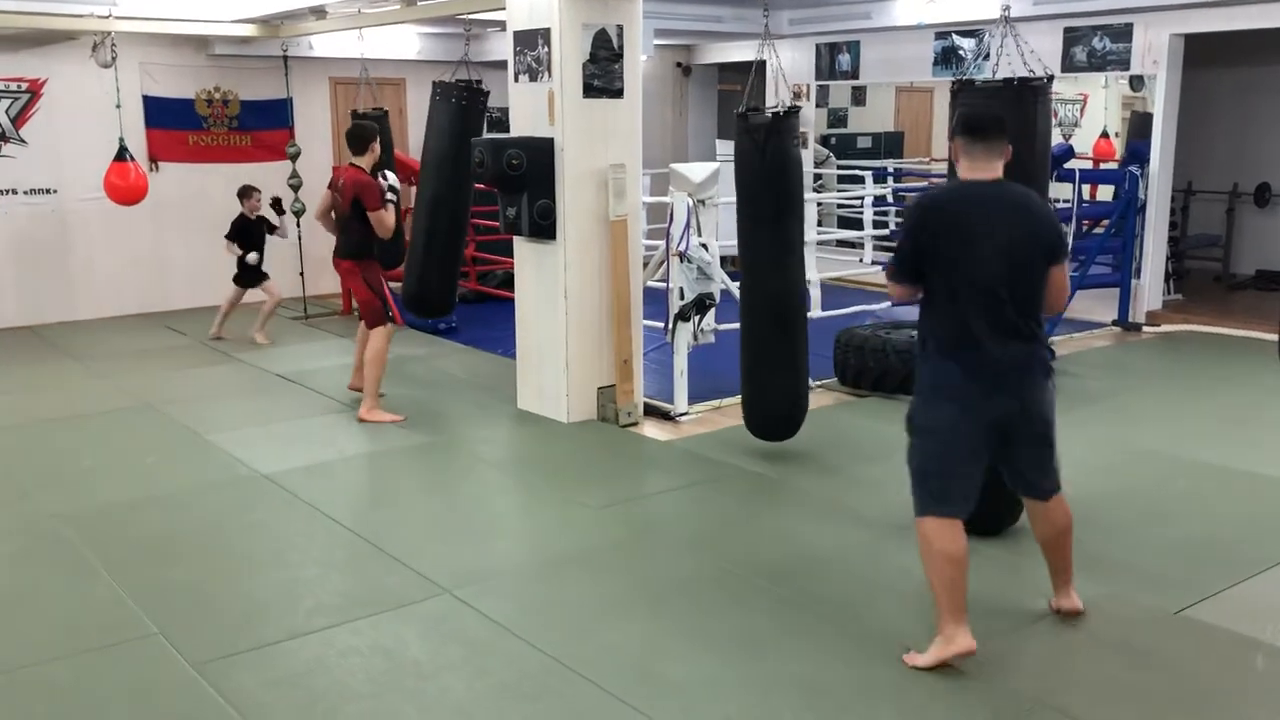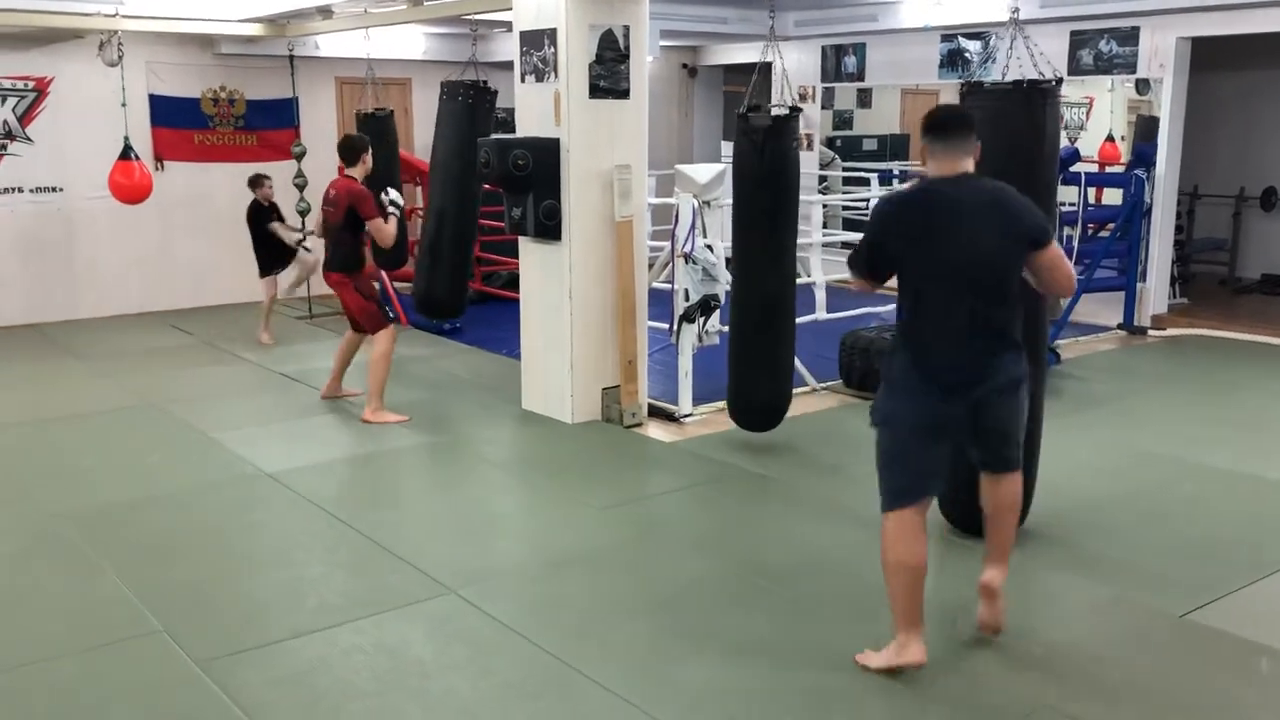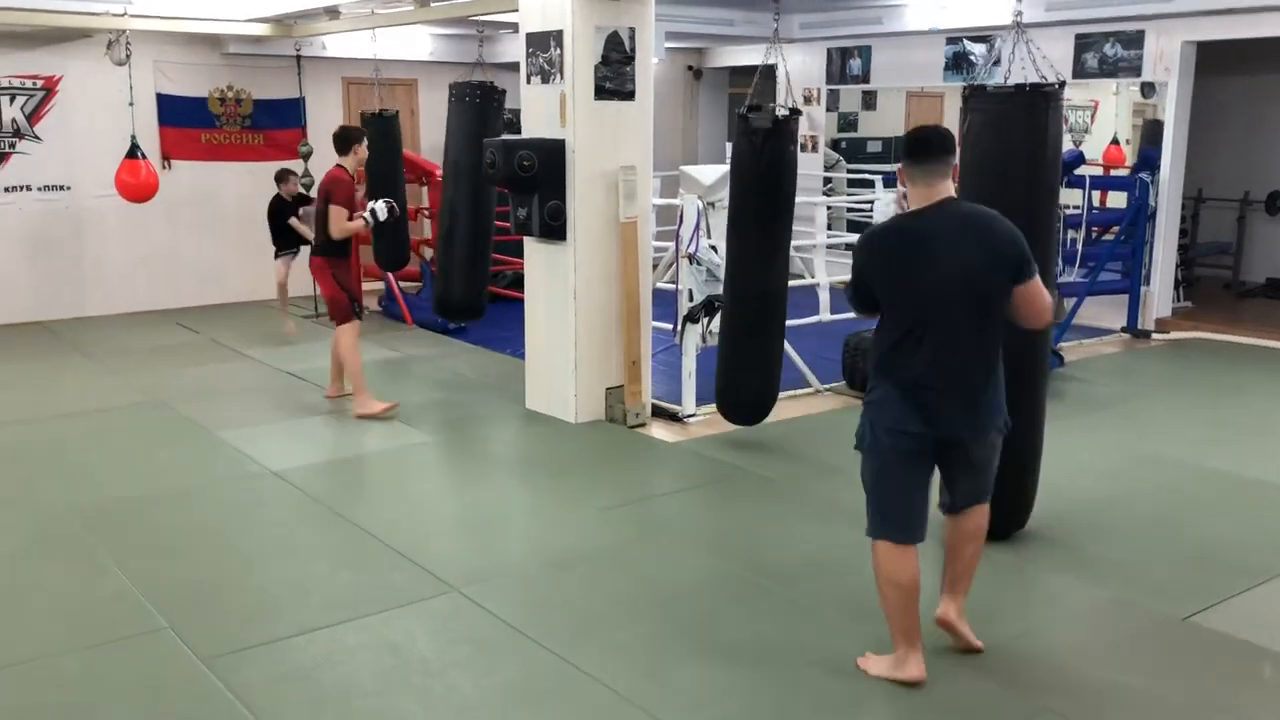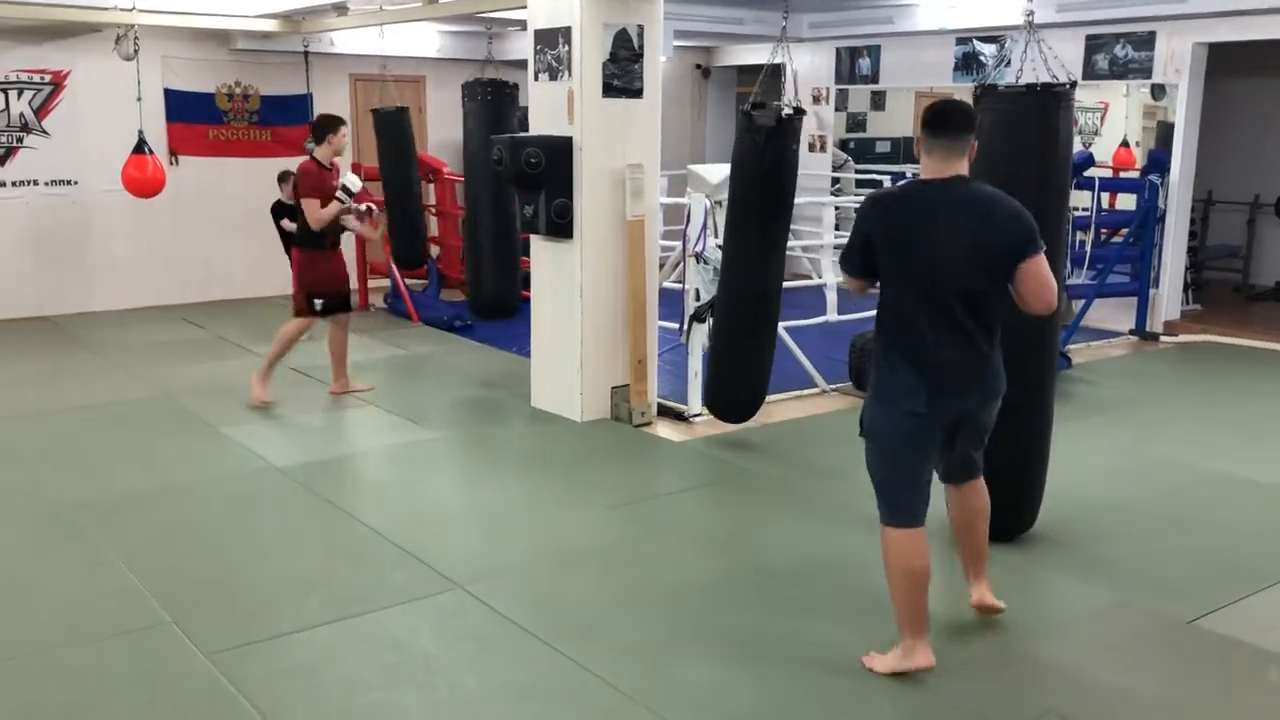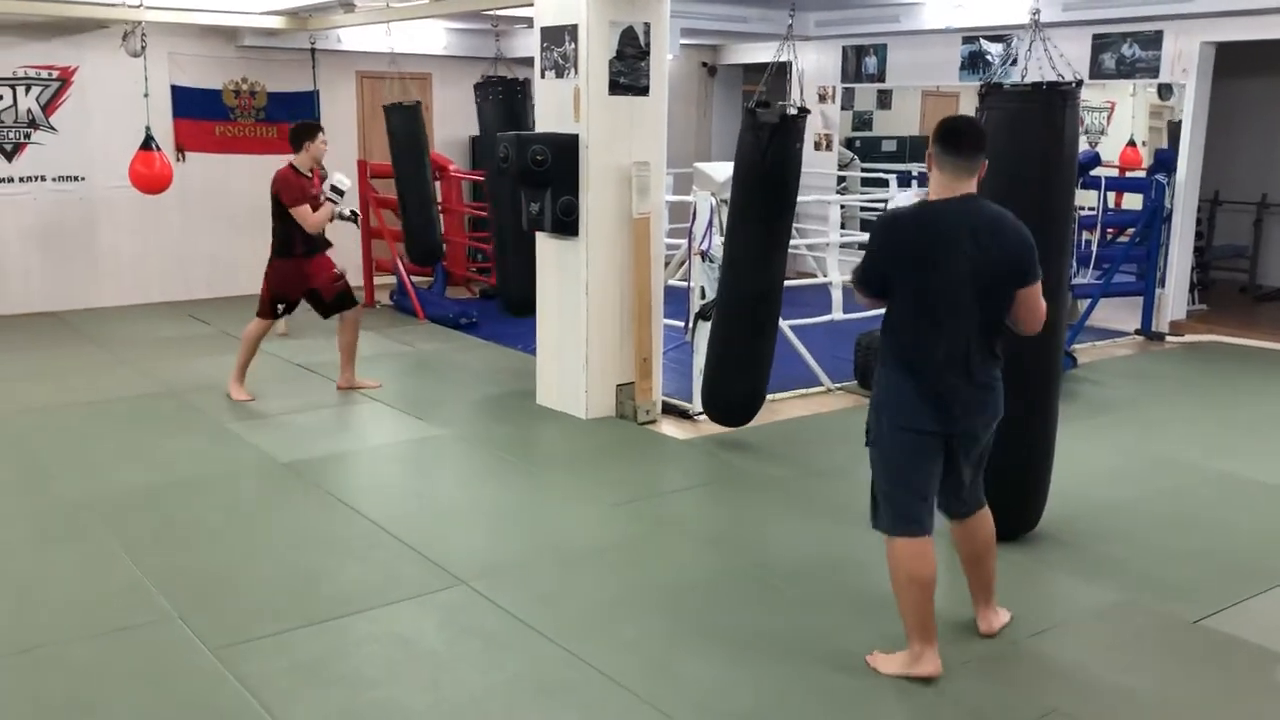
dt=0.2s
person 1, frame 1
left shoulder: (930, 209)
right shoulder: (1038, 213)
left elbow: (900, 290)
right elbow: (1056, 301)
left hip: (953, 383)
right hip: (1026, 375)
left knee: (938, 509)
right knee: (1042, 489)
left ankle: (953, 632)
right ankle: (1066, 592)
person 1, frame 2
left shoulder: (899, 209)
right shoulder: (1014, 206)
left elbow: (863, 280)
right elbow: (1063, 285)
left hip: (920, 381)
right hip: (999, 374)
left knee: (903, 505)
right knee: (1001, 465)
left ankle: (906, 642)
right ankle: (995, 571)
person 1, frame 3
left shoulder: (879, 243)
right shoulder: (998, 232)
left elbow: (863, 307)
right elbow: (1038, 317)
left hip: (899, 409)
right hip: (978, 405)
left knee: (892, 532)
right knee: (969, 502)
left ankle: (906, 655)
right ankle: (953, 602)
person 1, frame 4
left shoulder: (882, 210)
right shoulder: (1008, 214)
left elbow: (855, 281)
right elbow: (1043, 302)
left hip: (906, 386)
right hip: (978, 380)
left knee: (902, 514)
right knee: (964, 474)
left ankle: (914, 645)
right ankle: (978, 583)
person 1, frame 5
left shoulder: (897, 228)
right shoulder: (1011, 233)
left elbow: (868, 294)
right elbow: (1031, 322)
left hip: (909, 401)
right hip: (978, 395)
left knee: (906, 524)
right knee: (968, 503)
left ankle: (921, 651)
right ankle: (987, 609)
person 2, frame 1
left shoulder: (341, 176)
right shoulder: (366, 183)
left elbow: (321, 214)
right elbow: (385, 231)
right wrist: (391, 196)
left hip: (346, 257)
right hip: (359, 262)
left knee: (371, 318)
right knee: (382, 328)
left ankle: (358, 377)
right ankle: (370, 407)
person 2, frame 2
left shoulder: (333, 188)
right shoulder: (359, 193)
left elbow: (322, 231)
right elbow: (387, 240)
right wrist: (393, 210)
left hip: (336, 269)
right hip: (348, 274)
left knee: (360, 328)
right knee: (385, 332)
left ankle: (333, 385)
right ankle: (374, 408)
person 2, frame 3
left shoulder: (334, 176)
right shoulder: (341, 181)
right elbow: (337, 231)
left wrist: (376, 213)
right wrist: (369, 217)
left hip: (336, 260)
right hip: (330, 261)
left knee: (346, 321)
right knee: (349, 324)
left ankle: (336, 384)
right ankle: (362, 400)
person 2, frame 4
left shoulder: (333, 169)
right shoulder: (308, 171)
right elbow: (315, 220)
left wrist: (352, 208)
right wrist: (343, 196)
left hip: (331, 251)
right hip: (310, 254)
left knee: (341, 316)
right knee: (304, 319)
left ankle: (340, 380)
right ankle: (261, 376)
person 2, frame 5
left shoulder: (317, 175)
right shoulder: (284, 180)
right elbow: (312, 225)
left wrist: (341, 213)
right wrist: (335, 197)
left hip: (315, 258)
right hip: (286, 262)
left knee: (350, 312)
right knee: (264, 321)
left ankle: (347, 377)
right ankle: (237, 379)
